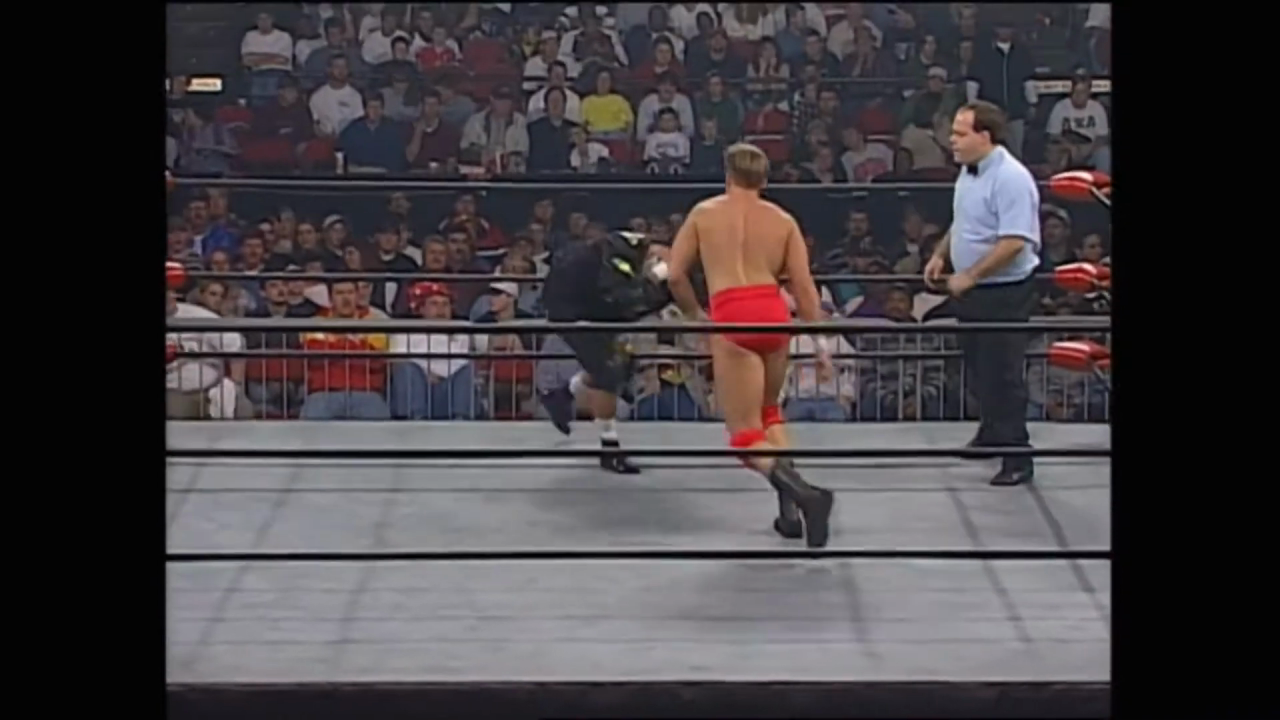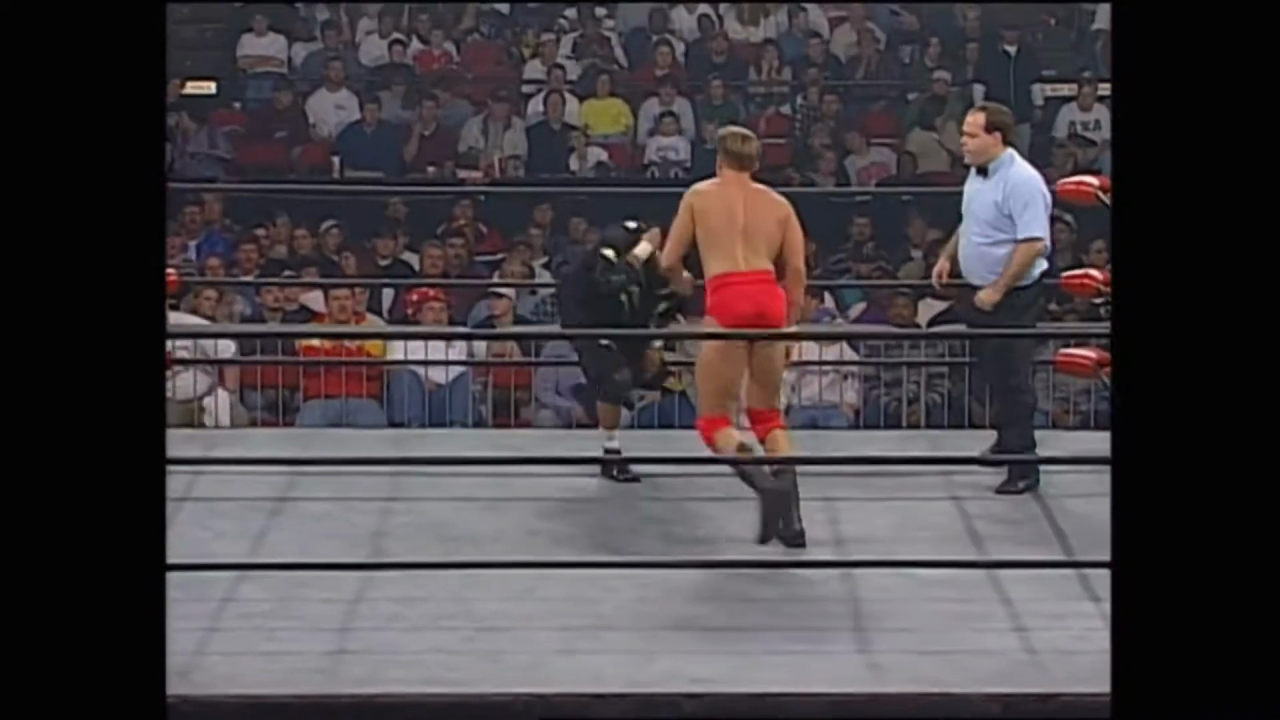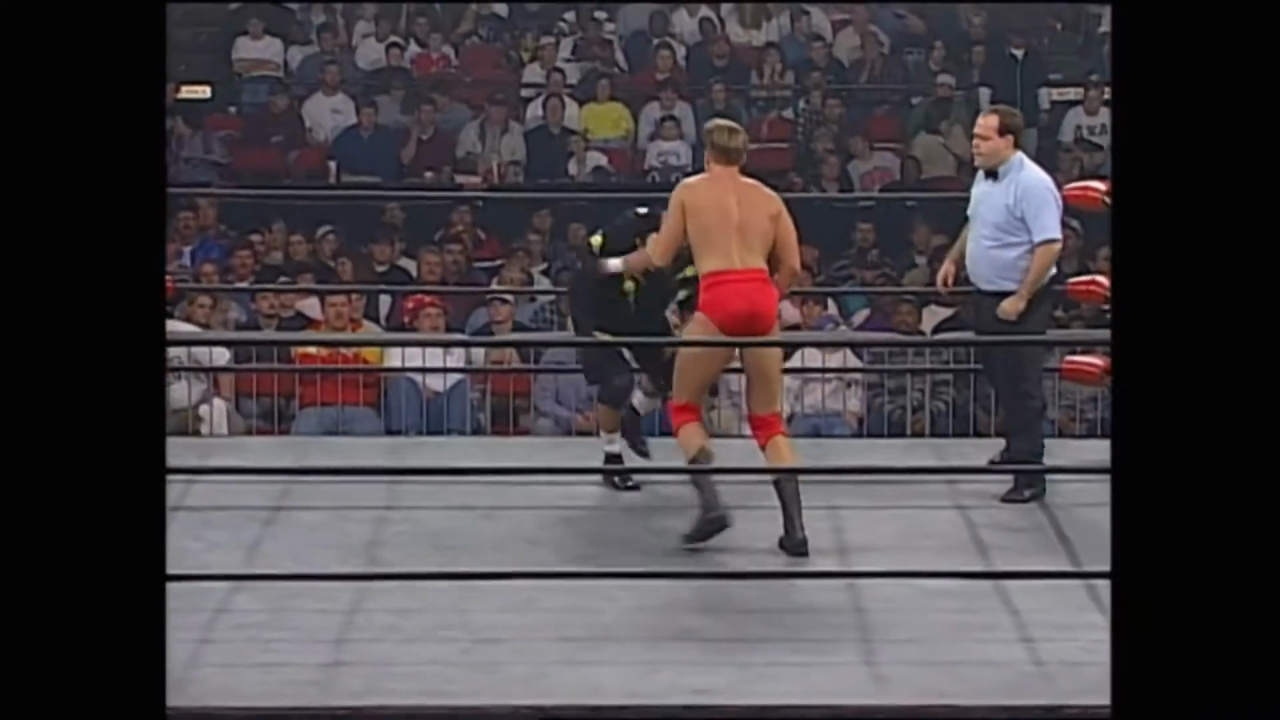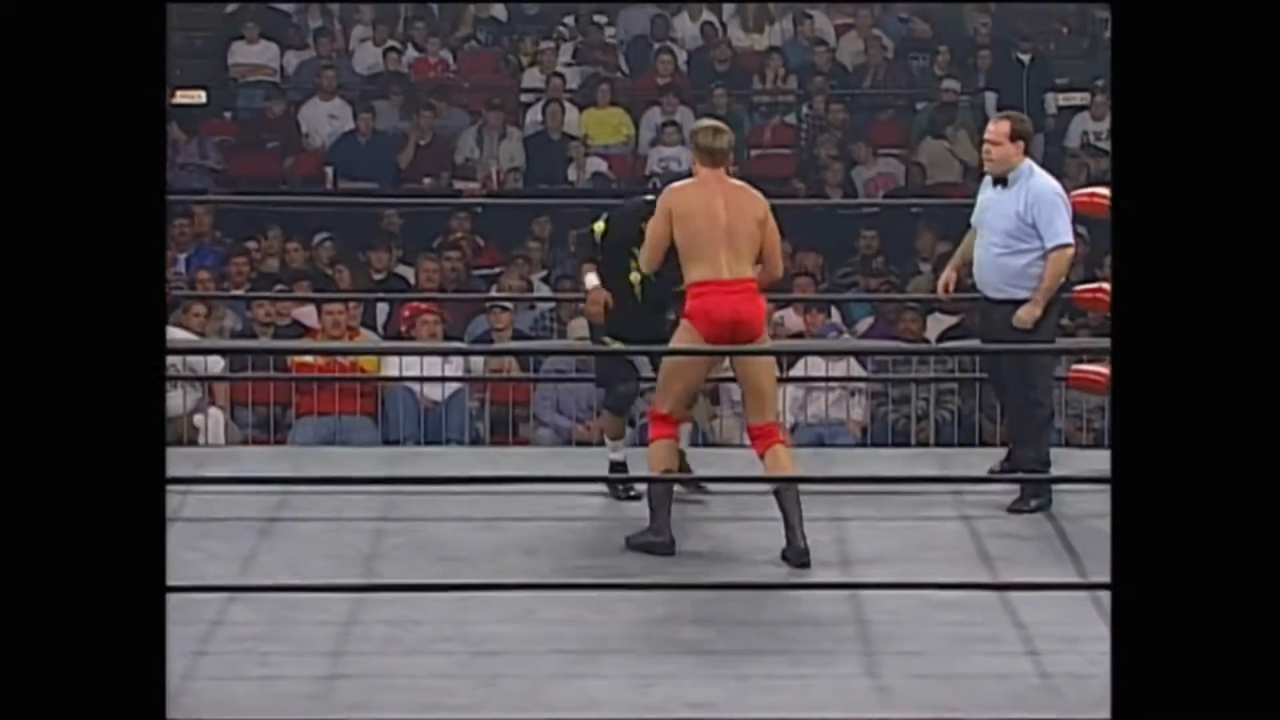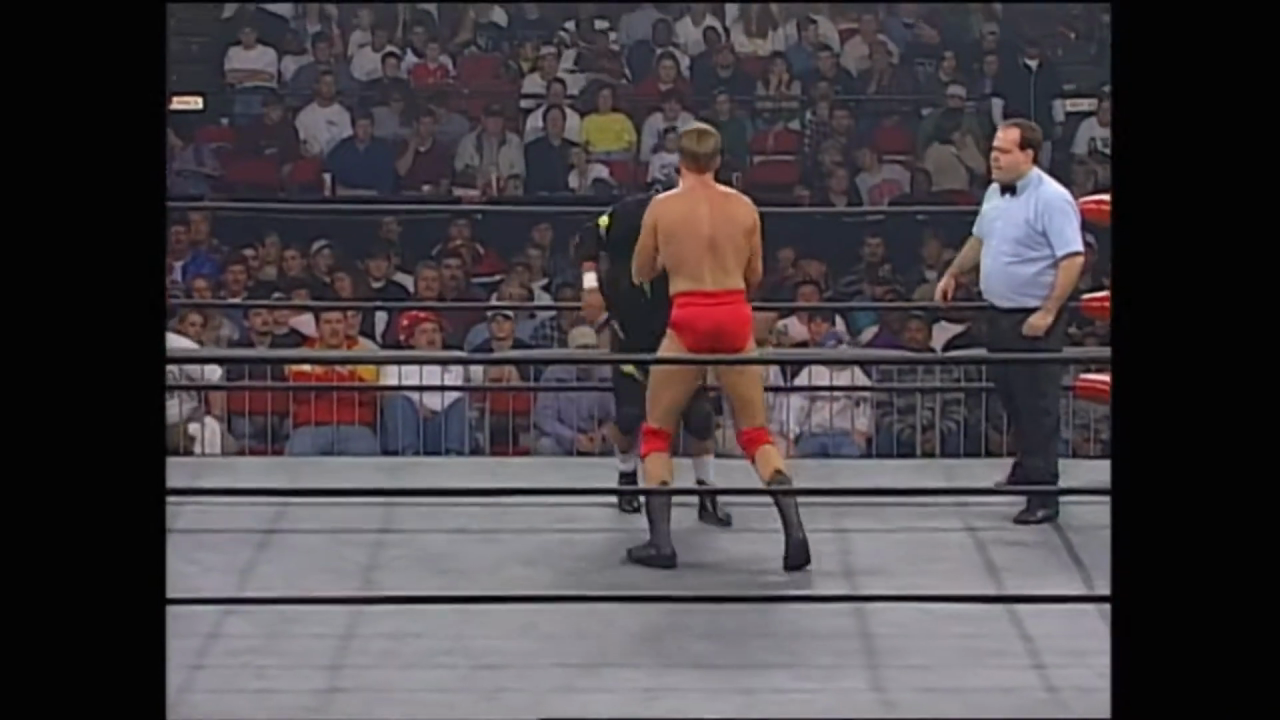
dt=0.1s
person 1, frame 1
left shoulder: (704, 211)
right shoulder: (782, 219)
left elbow: (675, 273)
right elbow: (803, 285)
left wrist: (698, 314)
right wrist: (820, 340)
left hip: (733, 318)
right hip: (774, 314)
left knee: (748, 437)
right knee: (768, 412)
left ankle: (805, 494)
right ankle: (790, 510)
person 1, frame 2
left shoulder: (700, 195)
right shoulder: (778, 203)
left elbow: (670, 260)
right elbow: (798, 272)
left wrist: (683, 284)
right wrist: (781, 318)
left hip: (728, 304)
right hip: (771, 299)
left knee: (715, 423)
right knee: (767, 416)
left ankle: (769, 488)
right ankle: (792, 522)
person 1, frame 3
left shoulder: (689, 189)
right shoulder: (768, 197)
left elbow: (660, 257)
right elbow: (791, 266)
left wrist: (618, 264)
left hip: (719, 302)
right hip: (762, 300)
left knee: (683, 409)
right knee: (770, 422)
left ankle: (711, 506)
right ankle: (795, 529)
person 1, frame 4
left shoulder: (675, 195)
right shoulder: (755, 200)
left elbow: (647, 264)
right elbow: (774, 271)
left hip: (704, 311)
right hip: (750, 310)
left knee: (663, 418)
right knee: (767, 431)
left ankle: (660, 529)
right ankle: (795, 536)
person 1, frame 5
left shoulder: (661, 206)
right shoulder: (744, 206)
left elbow: (640, 274)
left hip: (688, 324)
right hip: (735, 320)
left knee: (656, 433)
right knee: (756, 434)
left ankle: (660, 542)
right ankle: (794, 531)
person 2, frame 1
left shoulder: (1011, 178)
right shoulder: (969, 170)
left elbow: (1014, 242)
left wrist: (969, 276)
right wrist: (939, 254)
left hip: (1004, 292)
right hip: (972, 289)
left knee: (1001, 374)
right knee: (979, 367)
left ankle: (1017, 457)
right ankle: (991, 433)
person 2, frame 2
left shoulder: (1022, 181)
right shoulder: (977, 173)
left elbow: (1034, 244)
left wrist: (998, 290)
right wrist: (946, 257)
left hip: (1009, 298)
right hip: (979, 292)
left knee: (1011, 378)
right knee: (992, 373)
left ankle: (1023, 465)
right ankle: (1009, 439)
person 2, frame 3
left shoulder: (1032, 183)
right shoulder: (984, 176)
left elbow: (1050, 247)
left wrist: (1022, 298)
right wrist: (952, 260)
left hip: (1018, 302)
right hip: (986, 295)
left knee: (1020, 384)
right knee: (1000, 380)
left ankle: (1030, 473)
right ankle: (1017, 447)
person 2, frame 4
left shoulder: (1042, 190)
right shoulder: (990, 184)
left elbow: (1062, 252)
left wrist: (1037, 305)
right wrist: (953, 266)
left hip: (1026, 310)
right hip: (992, 304)
left knee: (1029, 394)
right knee: (1004, 387)
left ankle: (1036, 484)
right ankle: (1020, 455)
person 2, frame 5
left shoulder: (1051, 198)
right shoulder: (995, 192)
left elbow: (1072, 260)
left wrist: (1048, 312)
right wrist: (952, 274)
left hip: (1034, 318)
right hip: (999, 313)
left knee: (1037, 403)
right knee: (1011, 397)
left ankle: (1043, 493)
right ankle: (1028, 467)
person 3, frame 1
right shoulder: (623, 252)
left elbow: (630, 306)
right elbow: (623, 296)
right wrist: (660, 273)
left hip: (589, 300)
right hip: (566, 299)
left knee: (621, 365)
right knee: (608, 368)
left ankle: (562, 395)
right ankle: (609, 447)
person 3, frame 2
right shoulder: (624, 238)
right wrist: (642, 253)
right hip: (581, 309)
left knee: (652, 373)
right knee: (616, 378)
left ankle: (590, 389)
right ankle: (611, 456)
person 3, frame 3
right shoulder: (633, 226)
right elbow: (589, 259)
left hip: (642, 317)
right hip: (595, 309)
left knee: (669, 375)
right knee: (617, 382)
left ankle: (633, 415)
right ankle: (612, 460)
person 3, frame 4
right shoulder: (633, 216)
right elbow: (589, 245)
right wrist: (594, 286)
left hip: (659, 315)
right hip: (612, 312)
right knee: (622, 391)
left ankle: (678, 459)
right ankle: (617, 469)
person 3, frame 5
right shoulder: (637, 211)
right elbow: (590, 235)
right wrist: (590, 285)
right hip: (630, 325)
left knee: (698, 411)
right knee: (631, 412)
left ankle: (705, 494)
right ankle: (626, 477)
